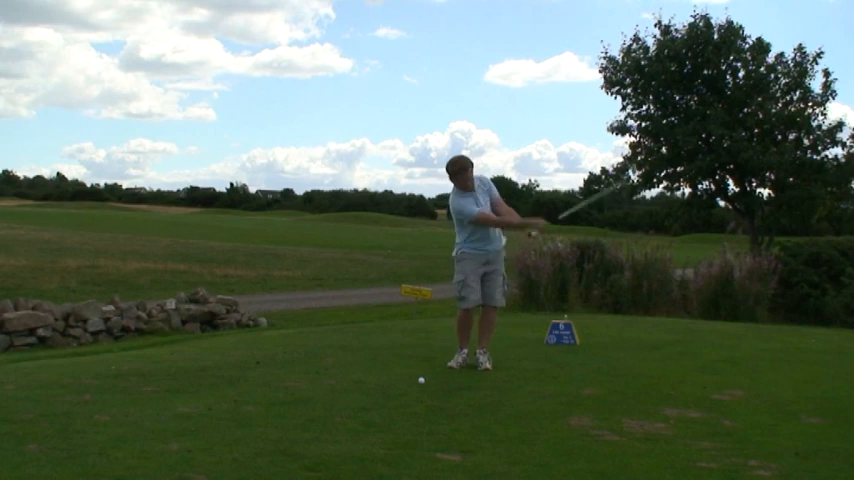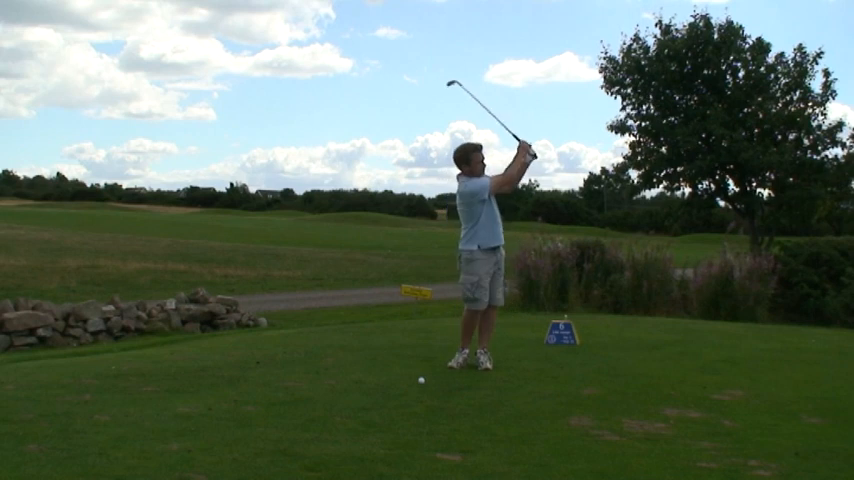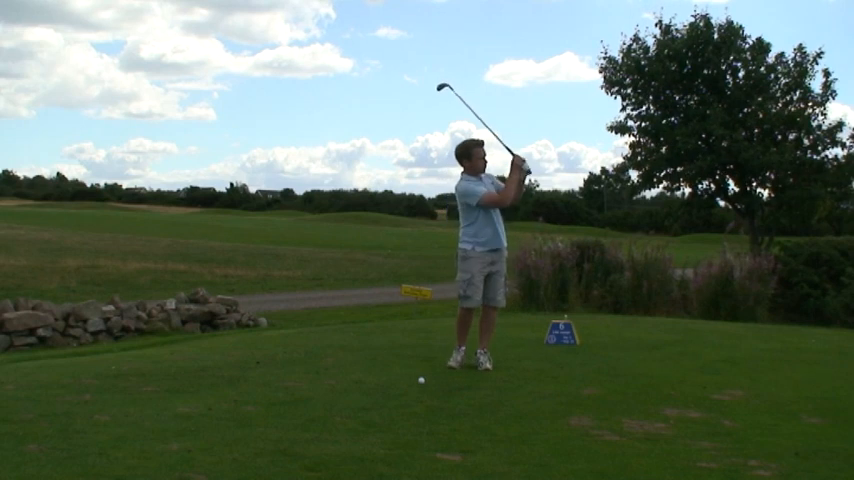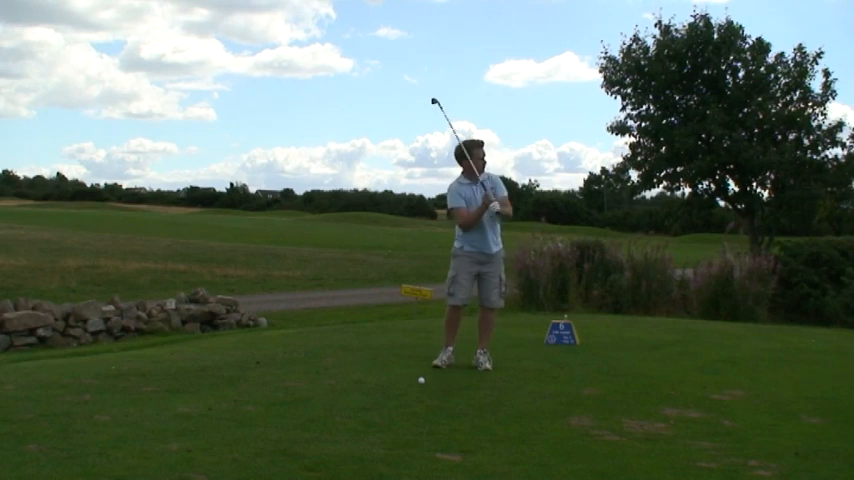
dt=0.3s
person 1, frame 1
left shoulder: (482, 181)
right shoulder: (458, 202)
left elbow: (501, 209)
right elbow: (495, 222)
left wrist: (524, 224)
right wrist: (528, 222)
left hip: (493, 252)
right hip: (468, 256)
left knee: (491, 305)
right knee: (467, 306)
left ankle: (482, 353)
right ankle: (461, 351)
person 1, frame 2
left shoulder: (479, 179)
right shoulder: (469, 188)
left elbow: (508, 185)
right elbow: (508, 179)
left wrist: (525, 162)
right wrist: (520, 153)
left hip: (494, 251)
right hip: (475, 254)
left knee: (492, 304)
right knee: (475, 305)
left ankle: (483, 352)
right ankle: (463, 351)
person 1, frame 3
left shoulder: (487, 178)
right shoulder: (465, 187)
left elbow: (513, 197)
right elbow: (503, 201)
left wrist: (521, 174)
right wrist: (514, 171)
left hip: (496, 252)
right hip: (473, 253)
left knee: (493, 305)
right knee: (468, 304)
left ankle: (483, 352)
right ankle: (460, 349)
person 1, frame 4
left shoulder: (494, 181)
right shoulder: (455, 189)
left elbow: (508, 210)
right elbow: (463, 224)
left wrist: (498, 208)
right wrist: (481, 209)
left hip: (492, 252)
right hip: (465, 252)
left knee: (490, 305)
right knee: (456, 303)
left ankle: (482, 352)
right ankle: (448, 351)
